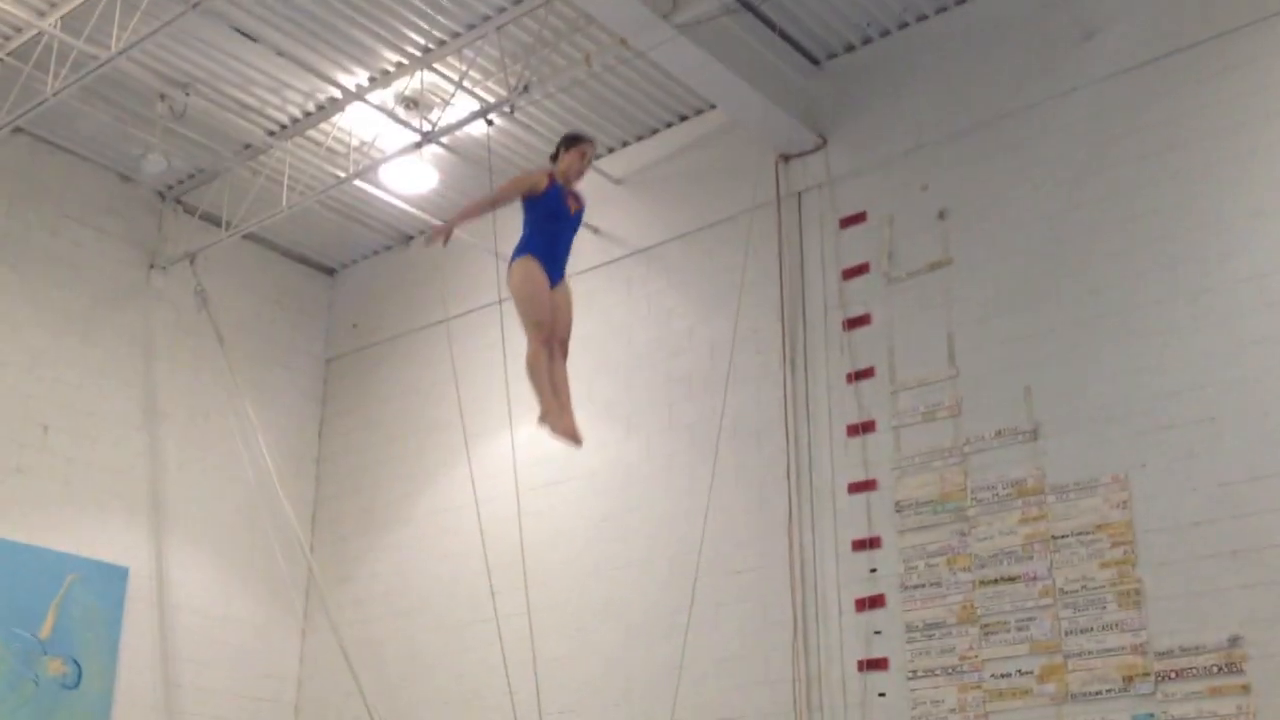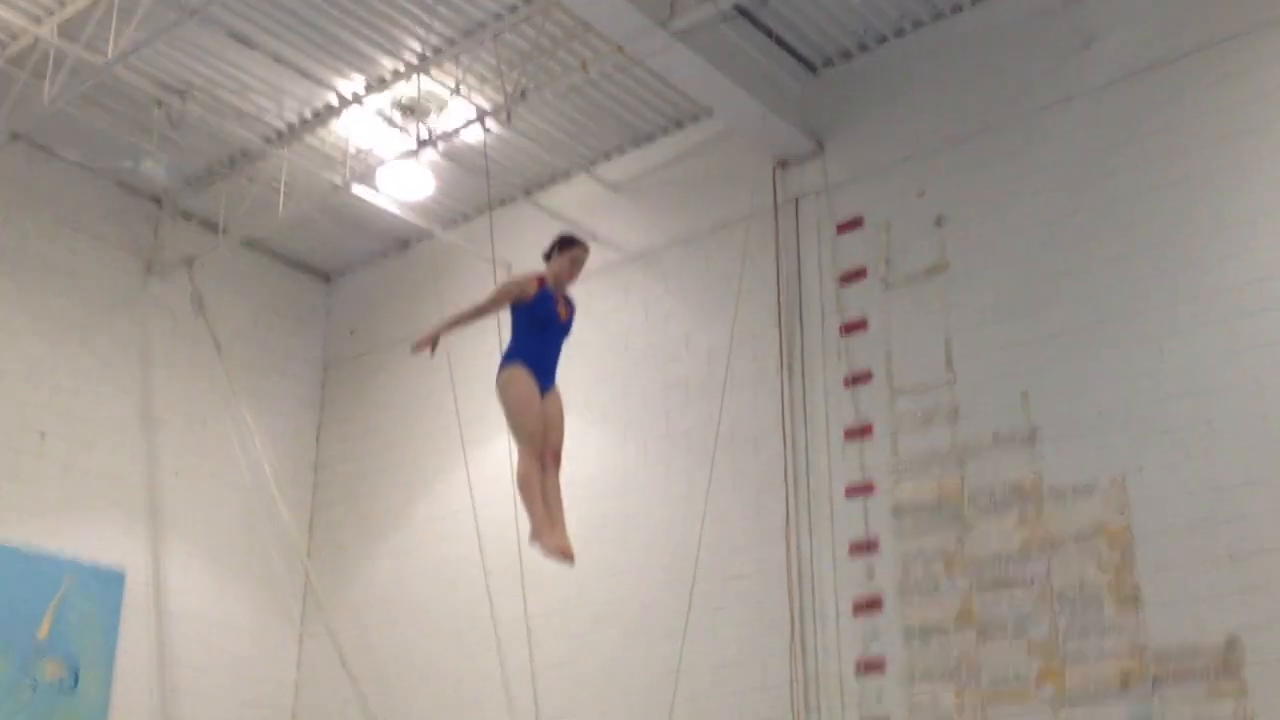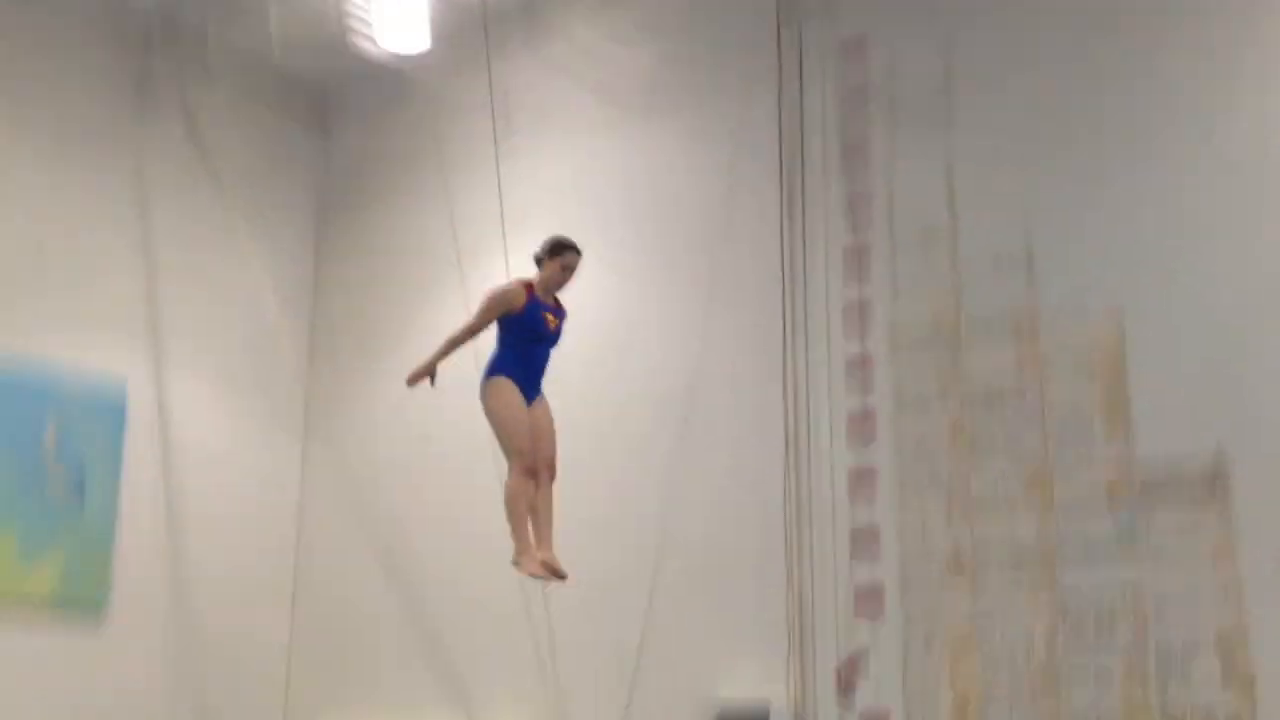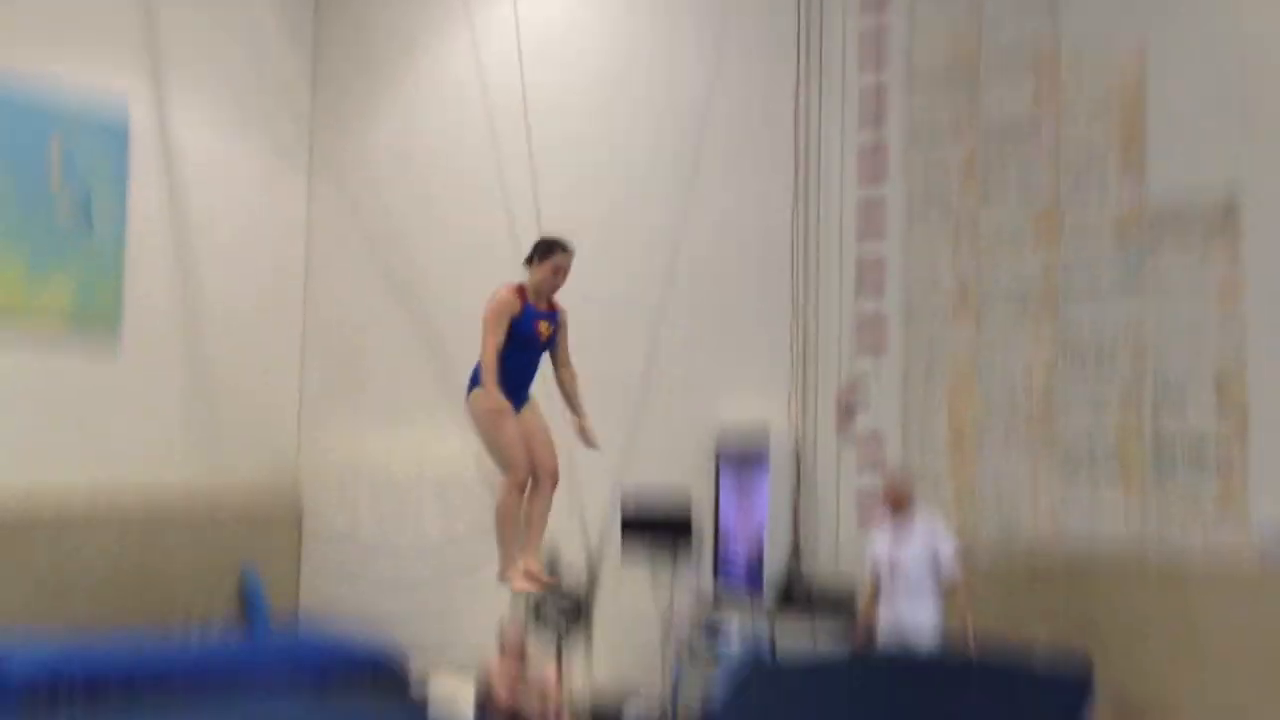
dt=0.2s
person 1, frame 1
left shoulder: (577, 201)
right shoulder: (539, 180)
right elbow: (492, 201)
right wrist: (452, 222)
left hip: (557, 275)
right hip: (529, 263)
left knee: (559, 348)
right knee: (540, 338)
left ankle: (566, 416)
right ankle: (550, 410)
person 1, frame 2
left shoulder: (568, 304)
right shoulder: (527, 286)
right elbow: (479, 309)
right wrist: (437, 332)
left hip: (547, 383)
right hip: (518, 372)
left knee: (551, 458)
right knee: (532, 449)
left ankle: (558, 533)
right ankle: (541, 528)
person 1, frame 3
left shoulder: (559, 311)
right shoulder: (513, 295)
right elbow: (470, 329)
right wrist: (432, 362)
left hip: (532, 394)
right hip: (502, 384)
left knee: (545, 471)
right knee: (522, 464)
left ankle: (544, 551)
right ankle: (523, 550)
person 1, frame 4
left shoulder: (556, 314)
right shoulder: (506, 300)
left elbow: (564, 369)
right elbow: (490, 351)
left wrist: (581, 419)
right wrist: (493, 394)
left hip: (519, 400)
right hip: (488, 395)
left knee: (548, 474)
right knee: (518, 475)
left ankle: (529, 559)
right ankle: (508, 567)
